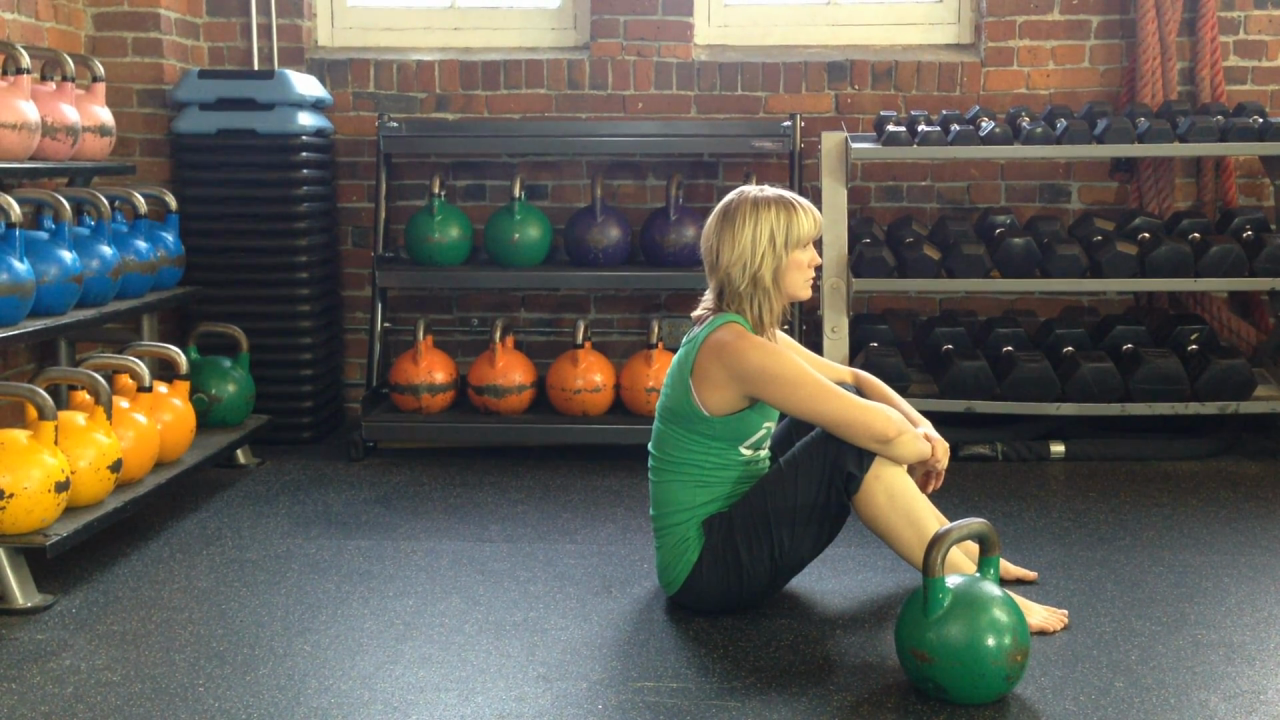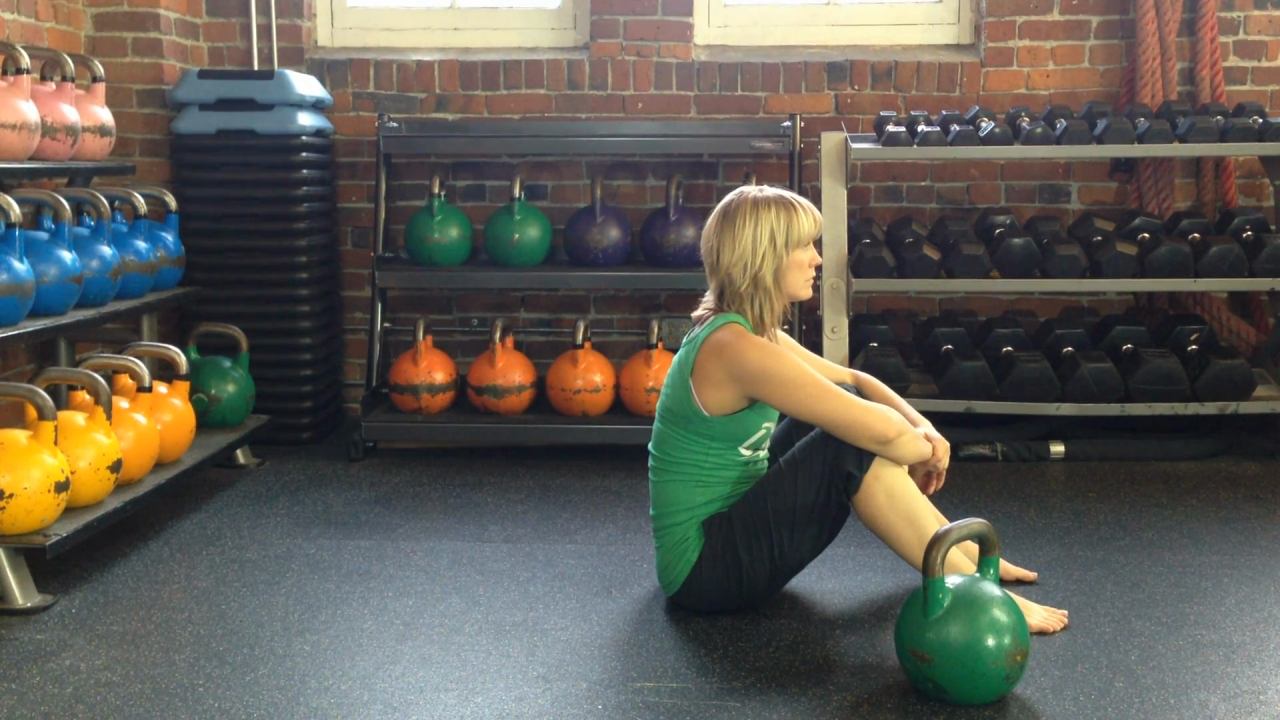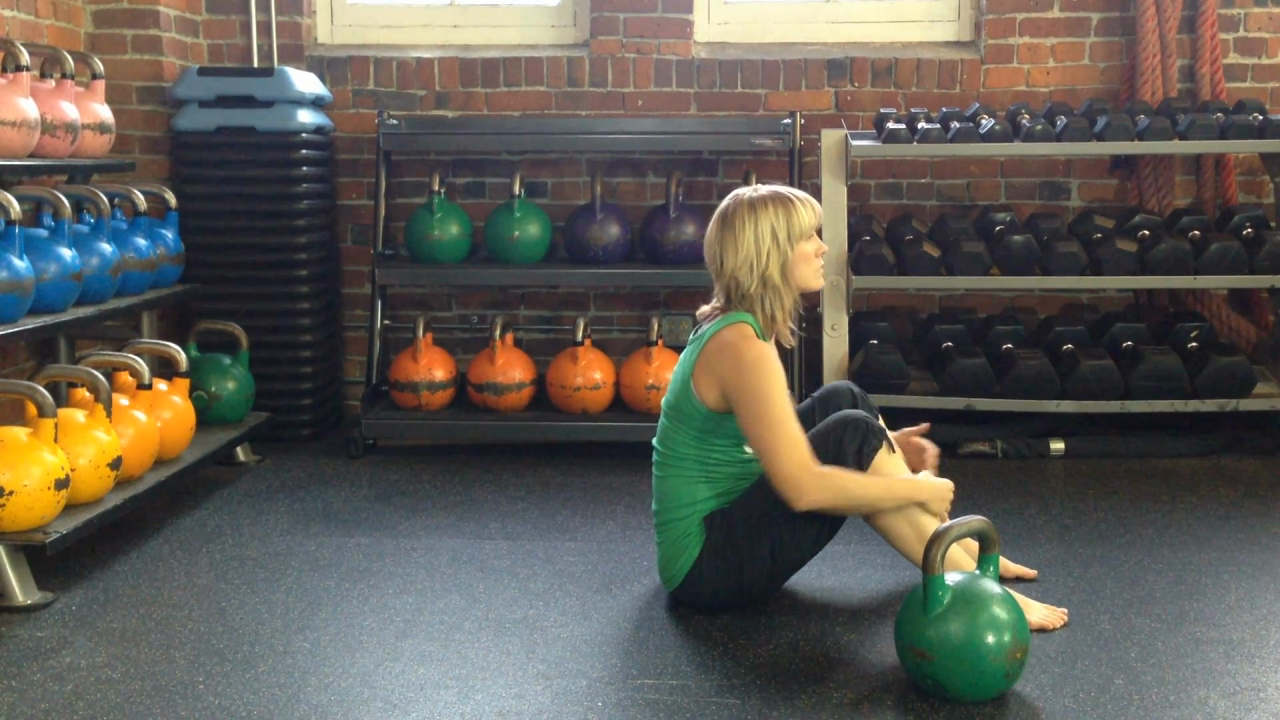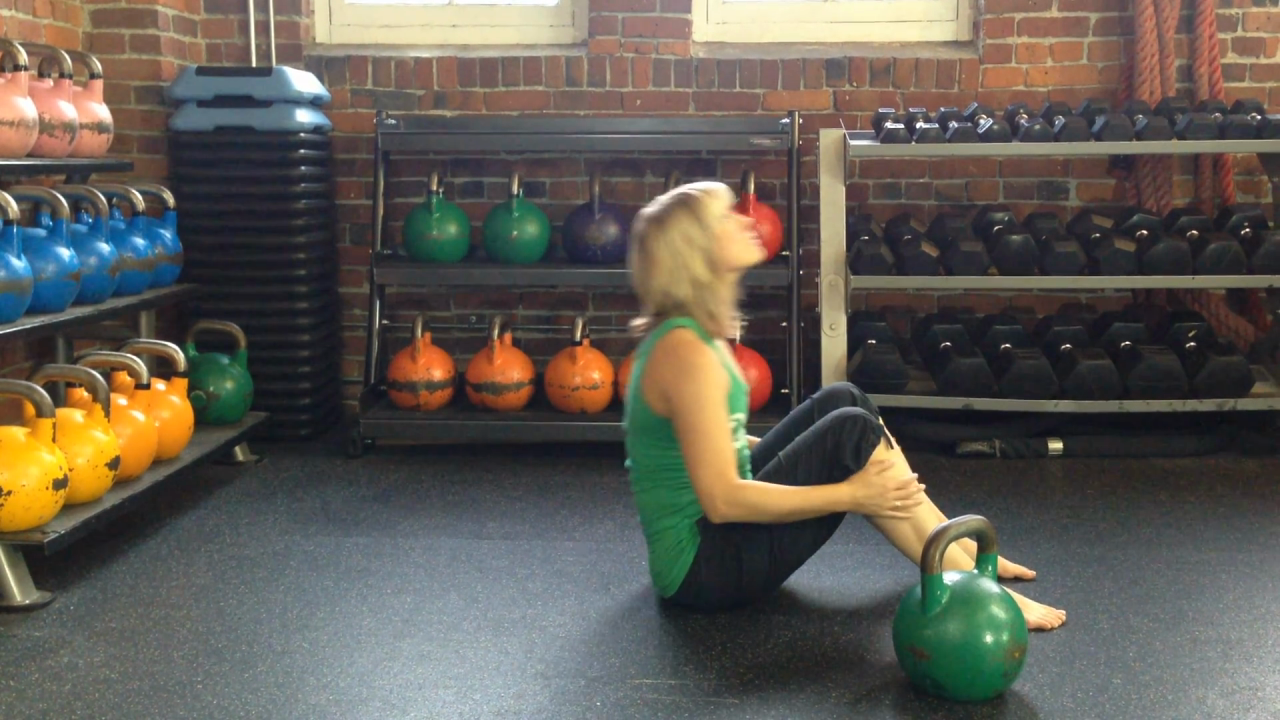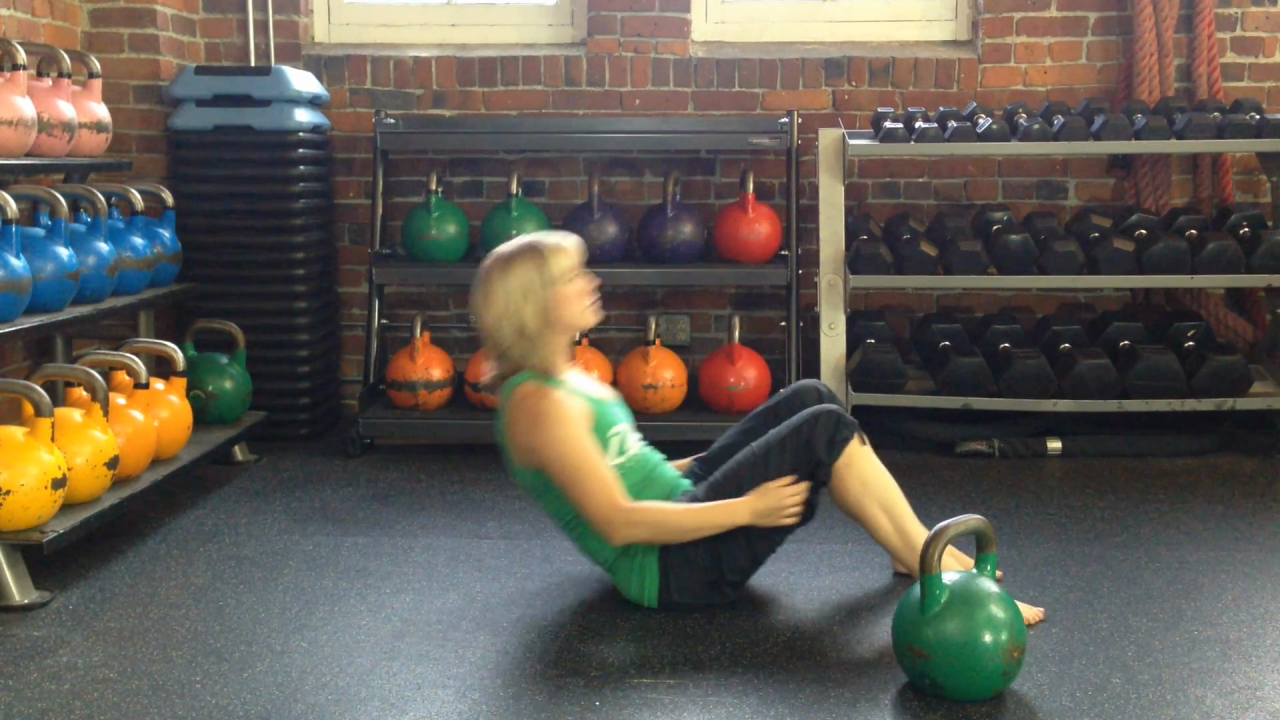
dt=0.5s
person 1, frame 1
left shoulder: (741, 330)
right shoulder: (737, 348)
left elbow: (854, 379)
right elbow: (877, 429)
left wrist: (922, 427)
right wrist: (923, 449)
left hip: (727, 525)
right hip: (705, 563)
left knee: (848, 404)
right knee: (856, 447)
left ankle: (962, 550)
person 1, frame 2
left shoulder: (743, 329)
right shoulder: (737, 347)
left elbow: (853, 380)
right elbow: (878, 430)
left wrist: (922, 428)
right wrist: (924, 450)
left hip: (726, 524)
right hip: (705, 565)
left knee: (846, 407)
right knee: (854, 446)
left ankle: (965, 552)
person 1, frame 3
left shoulder: (738, 327)
right shoulder: (742, 348)
left elbow: (773, 438)
right elbow: (804, 489)
left wrist: (881, 444)
right wrist: (917, 489)
left hip: (727, 523)
right hip: (706, 561)
left knee: (841, 401)
right knee: (854, 436)
left ankle: (961, 548)
person 1, frame 4
left shoulder: (691, 333)
right shoulder: (686, 353)
right elbow: (722, 500)
left wrist: (832, 449)
right wrist: (851, 494)
left hip: (710, 536)
right hip: (701, 564)
left knee: (841, 402)
right knee: (852, 432)
left ankle: (959, 549)
person 1, frame 5
left shoulder: (555, 379)
right shoulder: (539, 405)
right elbow: (621, 524)
left wrist: (701, 463)
right wrist: (749, 508)
left hip: (680, 509)
right hip: (670, 566)
left knee: (808, 397)
right knee: (826, 429)
left ankle: (916, 548)
right ankle: (941, 579)
